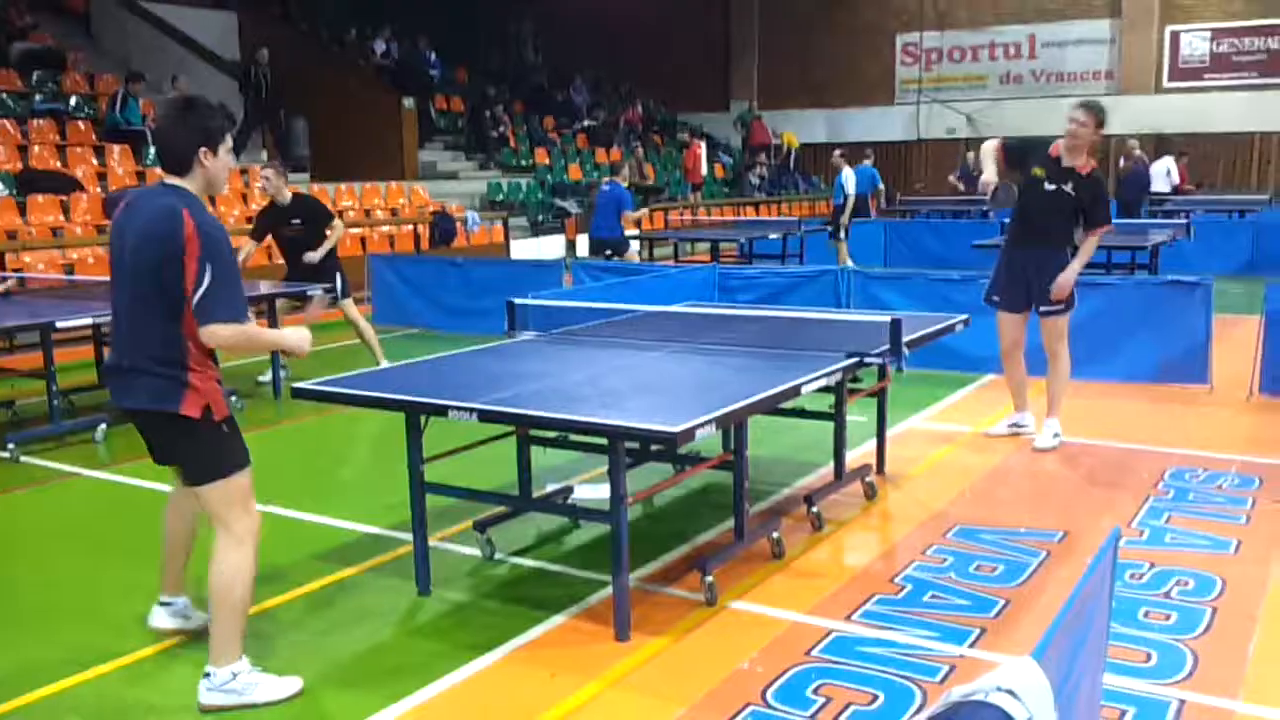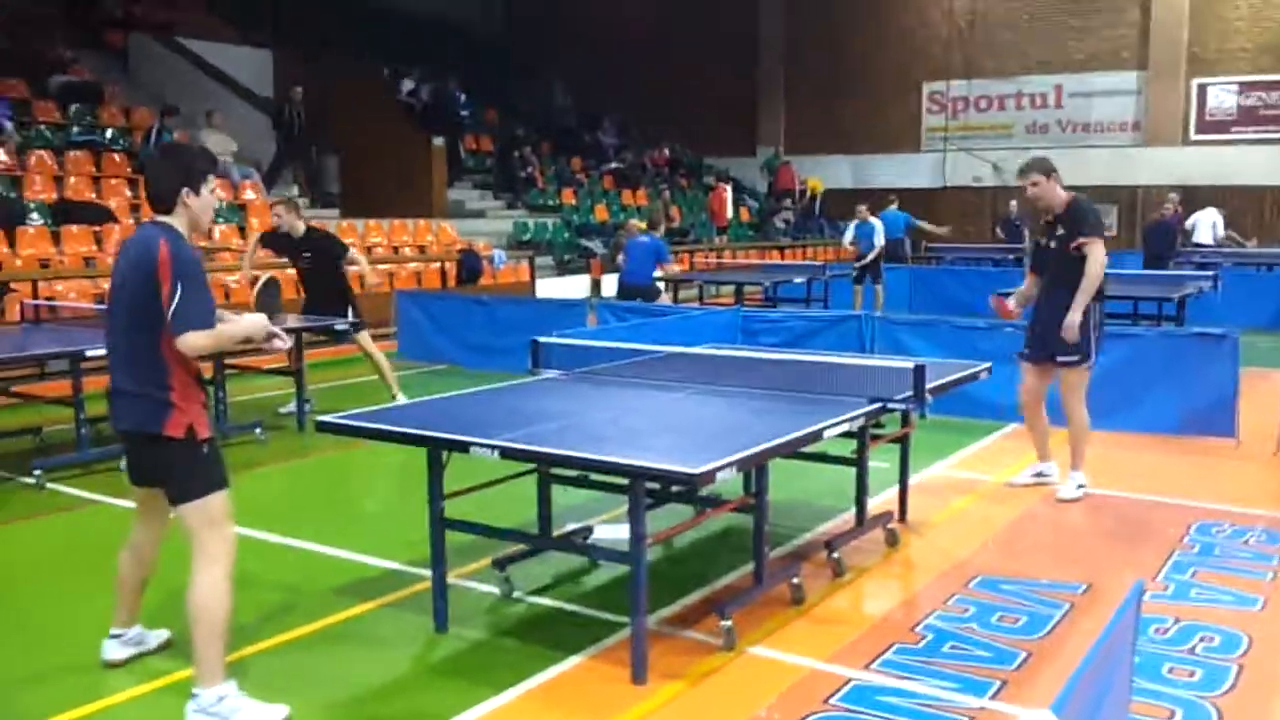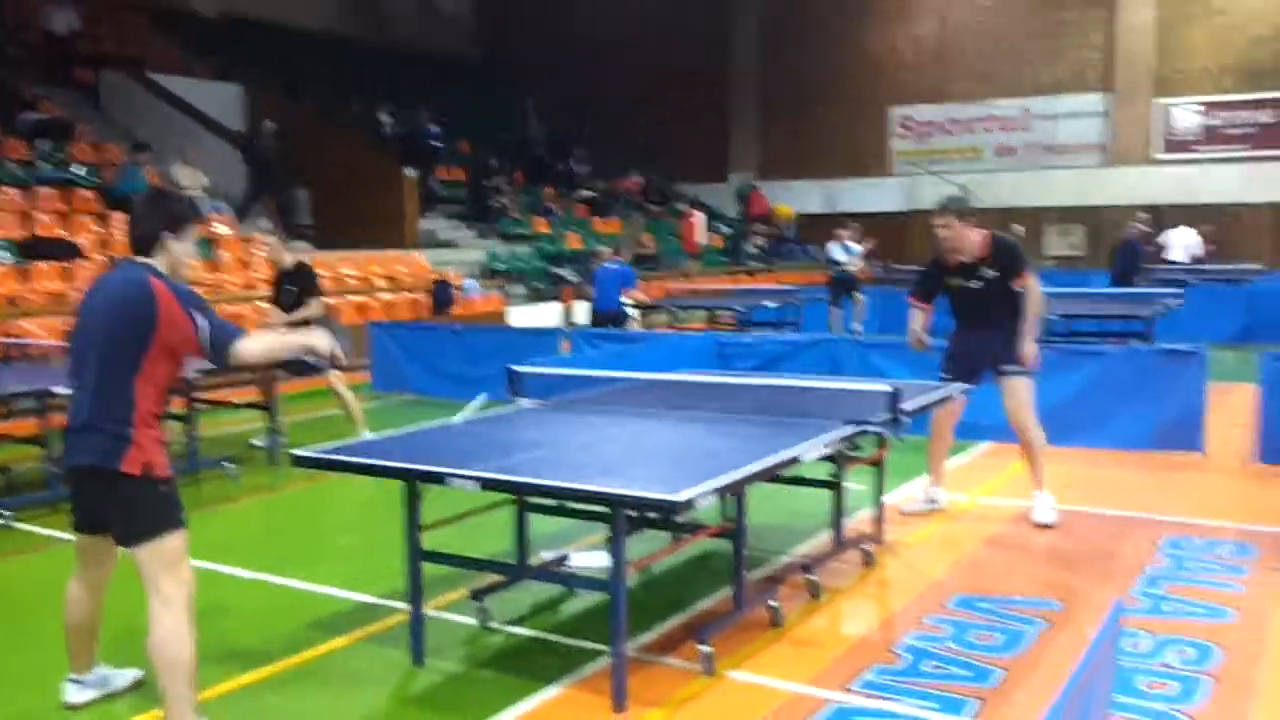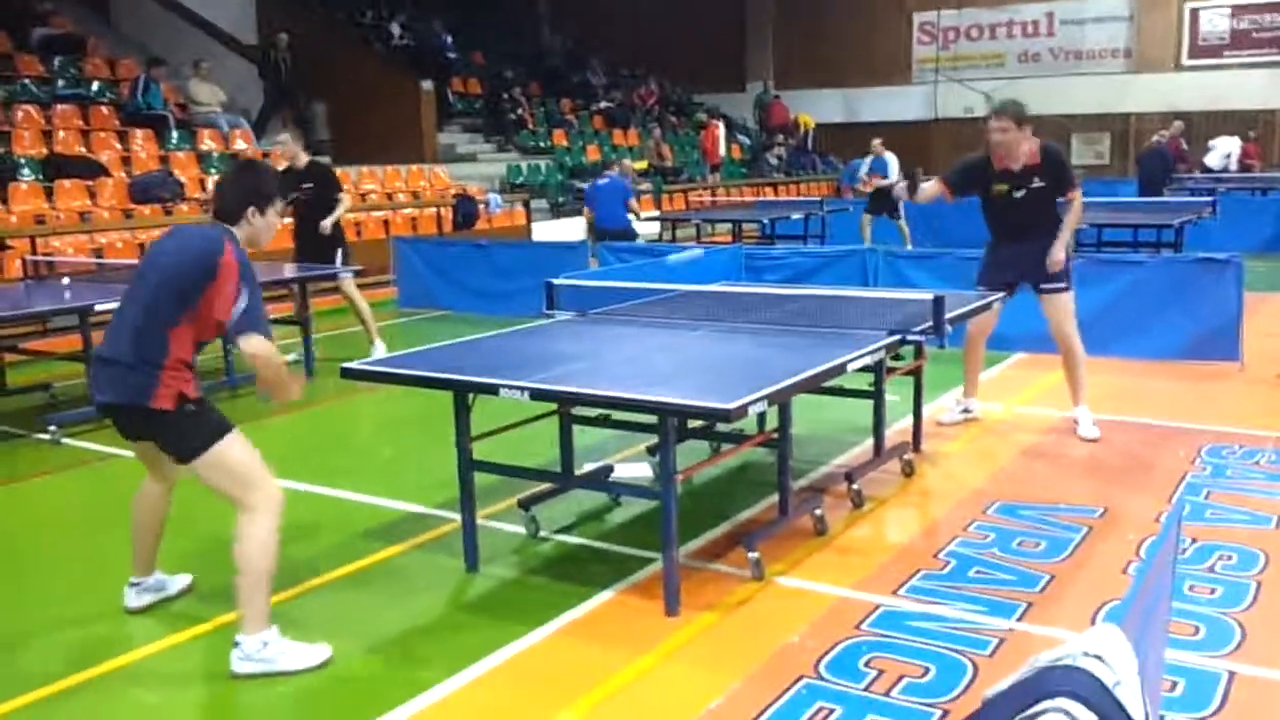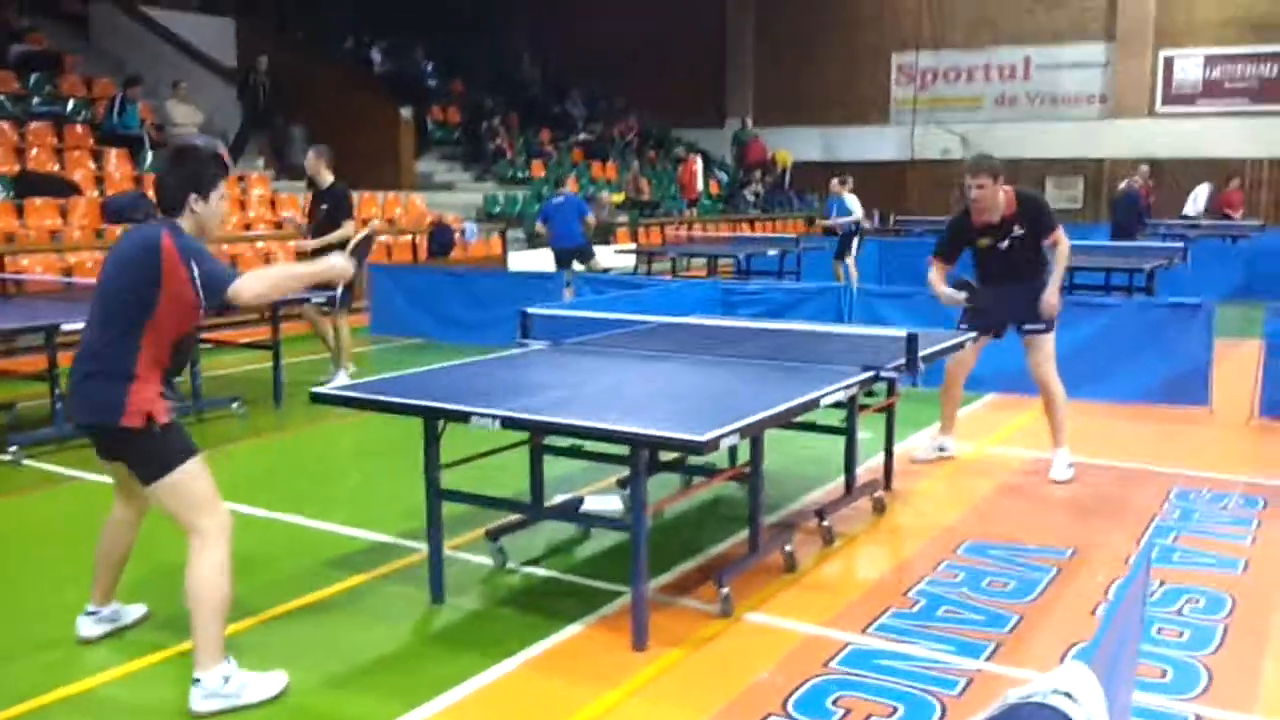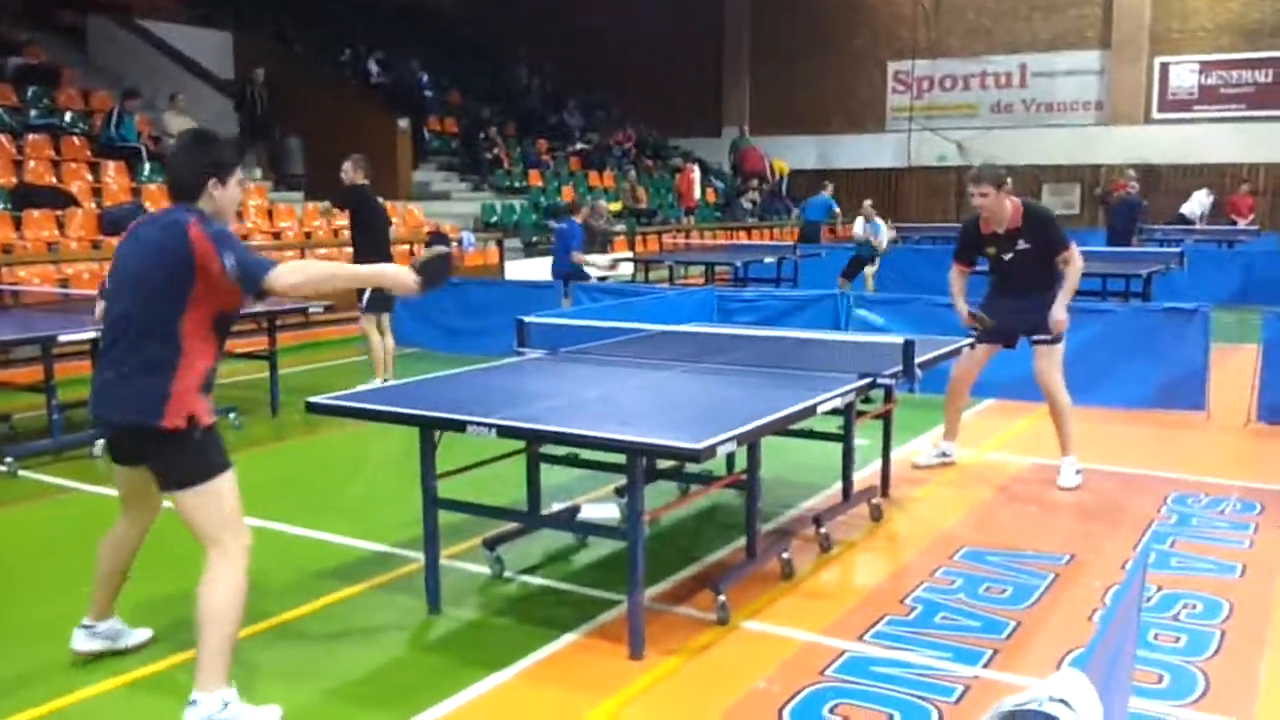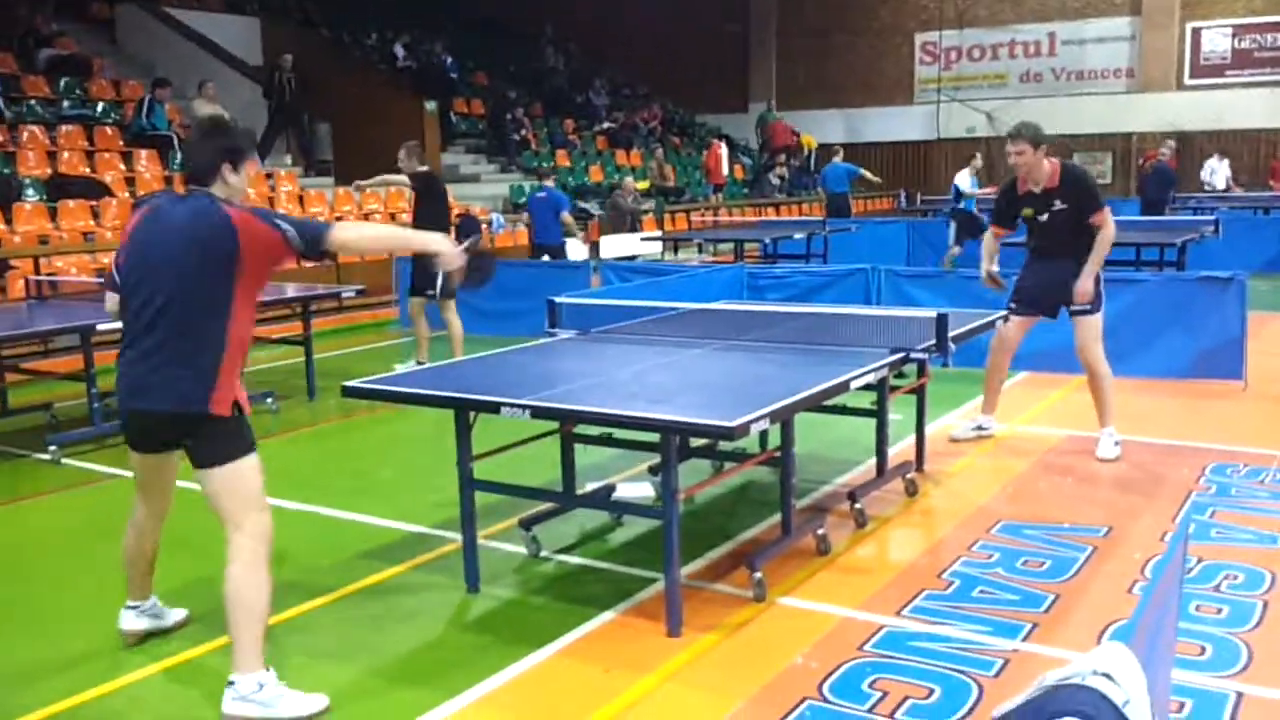
dt=0.7s
person 1, frame 1
left shoulder: (131, 206)
right shoulder: (199, 226)
right elbow: (218, 332)
left wrist: (232, 312)
right wrist: (285, 338)
left hip: (135, 382)
right hip: (183, 391)
left knee: (192, 486)
right knee: (238, 523)
left ankle: (173, 603)
right ankle: (225, 675)
person 1, frame 2
left shoulder: (136, 245)
right shoulder: (175, 253)
right elbow: (194, 341)
left wrist: (237, 324)
right wrist: (246, 327)
left hip: (135, 410)
right hip: (172, 416)
left knee: (150, 521)
right knee: (216, 546)
left ankle: (123, 633)
person 1, frame 3
left shoulder: (102, 288)
right shoulder: (163, 293)
left elbow: (94, 367)
right elbow: (242, 350)
right wrist: (306, 339)
left hip: (84, 448)
right hip: (130, 456)
left knee: (90, 568)
right knee: (171, 591)
left ankle: (83, 676)
person 1, frame 4
left shoulder: (177, 238)
right shoulder: (227, 256)
right elbow: (256, 347)
right wrist: (285, 385)
left hip: (112, 379)
right hip: (156, 389)
left knee: (161, 472)
right knee: (261, 497)
left ankle: (143, 582)
right ankle: (255, 643)
person 1, frame 5
left shoulder: (143, 238)
right shoulder: (171, 245)
right elbow: (242, 290)
right wrist: (324, 267)
left hip: (96, 395)
right hip: (128, 404)
left knee: (132, 498)
right knee: (210, 524)
left ankle: (98, 611)
person 1, frame 6
left shoulder: (142, 232)
right shoulder: (199, 234)
left elbow: (106, 313)
right elbow: (280, 279)
right wrist: (378, 274)
left hip: (117, 400)
right hip: (169, 407)
left knee: (137, 516)
right knee: (231, 546)
left ankle: (97, 627)
person 1, frame 7
left shoulder: (146, 215)
right shoulder: (235, 222)
left elbow: (113, 300)
right elbow: (336, 237)
right wrist: (427, 241)
left hip: (138, 390)
right hip: (204, 396)
left knee: (151, 502)
right knee: (250, 531)
left ankle: (139, 609)
person 2, frame 1
left shoulder: (1093, 183)
right shoulder: (1035, 150)
left elbow: (1093, 235)
right elbow: (991, 147)
left wrist: (1072, 271)
right wrist: (989, 172)
left hip: (1053, 263)
right hip: (1014, 258)
left knee: (1055, 347)
right knee: (1009, 346)
left ankle: (1052, 423)
right ankle: (1021, 416)
person 2, frame 2
left shoulder: (1081, 210)
right shoulder: (1045, 228)
left elbow: (1097, 260)
left wrist: (1077, 310)
right wrist: (1016, 300)
left hip: (1077, 317)
right hip: (1046, 316)
left knee: (1071, 400)
right knee: (1029, 398)
left ankle: (1077, 474)
right ankle: (1046, 466)
person 2, frame 3
left shoulder: (1002, 248)
right shoulder: (938, 265)
left elbow: (1032, 288)
right elbow: (919, 308)
left wrist: (1027, 337)
right wrist: (917, 331)
left hip: (1006, 336)
right hip: (966, 339)
left knee: (1022, 416)
right knee: (942, 416)
left ankle: (1042, 494)
right ankle: (934, 491)
person 2, frame 4
left shoulder: (1052, 158)
right shoulder: (980, 166)
left elbow: (1075, 201)
right elbow: (938, 188)
left wrist: (1062, 244)
right wrist: (910, 192)
left hip: (1046, 250)
right hip: (1002, 251)
left knee: (1065, 330)
right knee: (976, 330)
left ankle: (1080, 410)
right ankle: (968, 403)
person 2, frame 5
left shoulder: (1030, 204)
right shoulder: (961, 223)
left elbow: (1060, 243)
right elbow: (938, 268)
left wrist: (1053, 288)
right wrist: (943, 291)
left hip: (1032, 291)
right hip: (986, 295)
left knee: (1043, 372)
right knee: (955, 367)
left ankle: (1061, 453)
right ankle: (944, 440)
person 2, frame 6
left shoulder: (1038, 218)
right shoulder: (972, 230)
left elbow: (1074, 262)
right elbow: (959, 270)
left wrist: (1060, 306)
right wrist: (962, 305)
left hip: (1042, 302)
right hip: (999, 302)
left knee: (1050, 380)
right knee: (961, 372)
left ankle: (1069, 461)
right ankle: (947, 446)
person 2, frame 7
left shoulder: (1075, 178)
right shoulder: (1011, 192)
left elbow: (1107, 228)
right elbow: (995, 233)
left wrist: (1087, 276)
right wrist: (987, 265)
left hip: (1078, 271)
right hip: (1037, 269)
left knee: (1089, 351)
right knee: (1001, 344)
left ankle: (1108, 432)
right ankle: (985, 419)
person 3, frame 1
left shoulder: (307, 203)
right shoulder: (267, 214)
left elbow: (338, 228)
right elbow: (253, 243)
left wrist: (320, 252)
right wrist: (240, 261)
left hip: (326, 268)
right hip: (297, 273)
left knee: (351, 315)
left ankle: (382, 362)
right ankle: (278, 366)
person 3, frame 2
left shoulder: (320, 238)
right shoulder: (281, 238)
left elbow: (355, 256)
right elbow: (255, 240)
left wrist: (369, 275)
right wrist: (247, 268)
left hip: (341, 300)
right hip: (314, 303)
left knee: (367, 346)
left ankle: (398, 396)
person 3, frame 3
left shoulder: (304, 272)
right shoulder: (280, 278)
left elbow: (317, 309)
left wrist: (285, 319)
right wrist: (274, 320)
left knee: (334, 382)
right knee: (265, 378)
left ankle: (364, 433)
person 3, frame 4
left shoulder: (322, 171)
right shoulder: (285, 177)
left elbow: (345, 201)
left wrist: (331, 220)
left hip: (331, 242)
right hip: (304, 243)
left knee: (348, 290)
left ankle: (377, 343)
person 3, frame 5
left shoulder: (340, 193)
right shoulder: (317, 193)
left elbow: (349, 231)
left wrist: (315, 243)
right wrist: (303, 230)
left knee: (338, 318)
right knee: (310, 312)
left ankle: (343, 372)
right ankle: (341, 363)
person 3, frame 6
left shoulder: (355, 191)
right shoulder: (375, 198)
left elbow: (325, 208)
right elbow: (387, 230)
left wrist: (329, 206)
left knee: (368, 325)
right knee: (383, 326)
left ankle: (381, 379)
right ankle: (385, 379)
person 3, frame 7
left shoulder: (429, 179)
right shoulder: (424, 182)
left elbow: (393, 179)
left wrist: (364, 184)
right hip: (424, 257)
left knee: (448, 310)
right knee: (415, 309)
right ankle: (421, 361)
